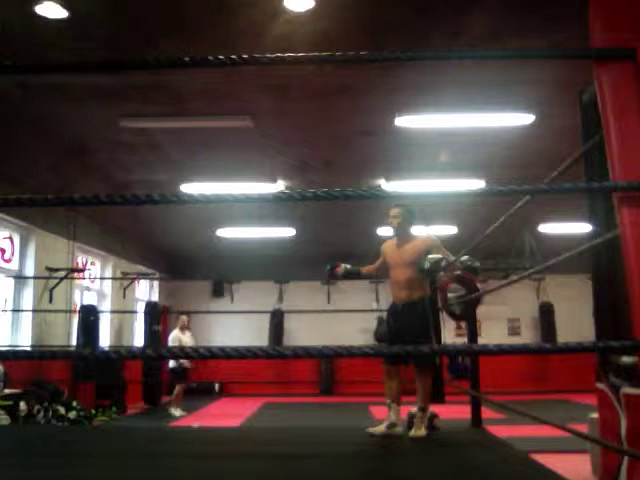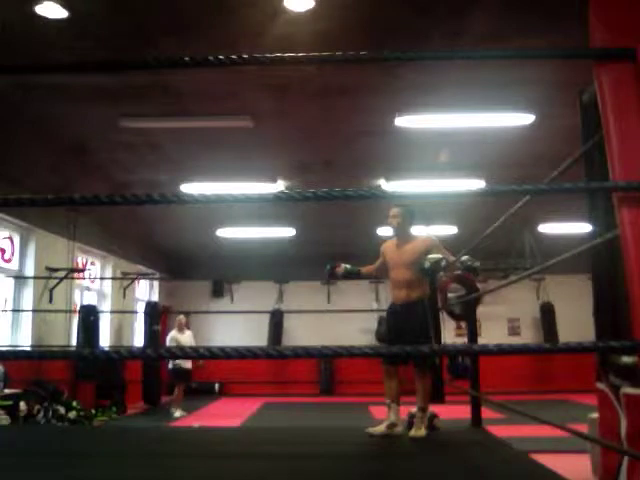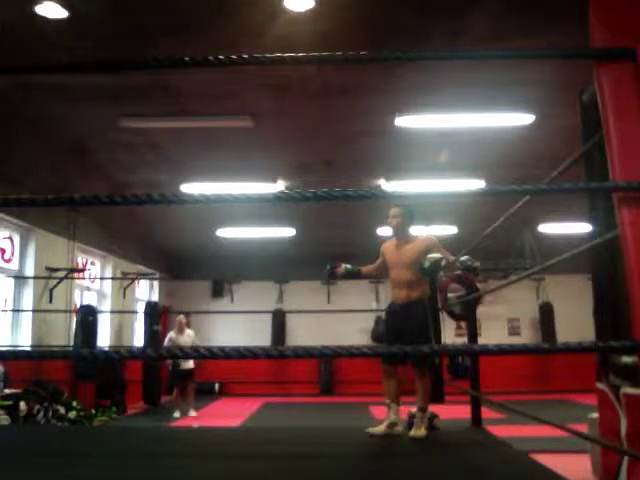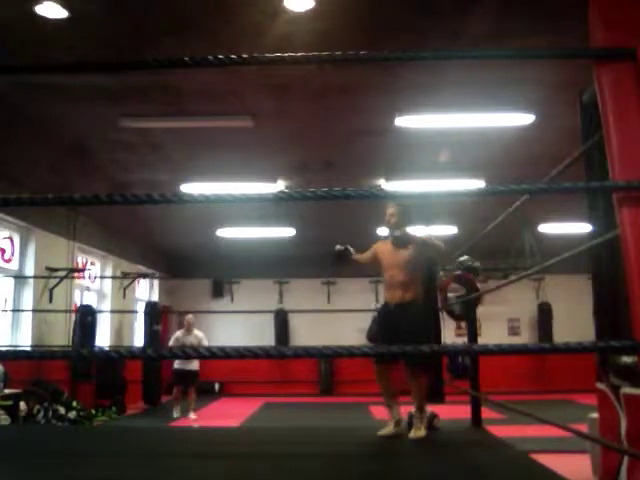
dt=0.4s
person 1, frame 1
left shoulder: (427, 242)
right shoulder: (387, 247)
left elbow: (452, 261)
right elbow: (377, 269)
right wrist: (348, 271)
left hip: (418, 309)
right hip: (395, 310)
left knee: (422, 366)
right knee: (390, 366)
left ankle: (421, 421)
right ankle: (393, 420)
person 1, frame 2
left shoulder: (426, 243)
right shoulder: (386, 247)
left elbow: (452, 262)
right elbow: (377, 270)
right wrist: (348, 271)
left hip: (417, 309)
right hip: (395, 310)
left knee: (421, 366)
right knee: (390, 366)
left ankle: (421, 421)
right ankle: (393, 420)
person 1, frame 3
left shoulder: (426, 243)
right shoulder: (386, 247)
left elbow: (452, 261)
right elbow: (377, 270)
right wrist: (348, 270)
left hip: (417, 309)
right hip: (394, 309)
left knee: (421, 366)
right knee: (389, 365)
left ankle: (421, 420)
right ankle: (393, 420)
person 1, frame 4
left shoulder: (418, 244)
right shoulder: (380, 247)
left elbow: (440, 252)
right elbow: (363, 260)
left wrist: (418, 240)
right wrist: (349, 253)
left hip: (412, 310)
right hip: (388, 311)
left knee: (415, 367)
right knee: (381, 366)
left ankle: (420, 420)
right ankle: (395, 419)
person 2, frame 1
left shoulder: (188, 334)
right shoulder: (175, 334)
right wrist: (180, 361)
left hip: (185, 365)
right hip: (177, 365)
left knee: (182, 387)
right knee: (180, 386)
left ankle: (177, 408)
right ankle: (172, 407)
person 2, frame 2
left shoulder: (189, 334)
right shoulder: (173, 335)
right wrist: (174, 362)
left hip: (187, 365)
right hip: (177, 365)
left knee: (183, 388)
right knee: (179, 387)
left ankle: (175, 407)
right ankle: (177, 409)
person 2, frame 3
left shoulder: (191, 333)
right shoulder: (171, 335)
right wrist: (170, 360)
left hip: (189, 365)
right hip: (176, 366)
left knee: (190, 387)
right knee: (177, 389)
left ankle: (191, 409)
right ankle: (177, 410)
person 2, frame 4
left shoulder: (199, 335)
right shoulder: (178, 334)
right elbow: (170, 348)
left hip: (193, 366)
right hip: (179, 366)
left knee: (191, 389)
right knee: (177, 389)
left ankle: (191, 411)
right ankle: (177, 407)
